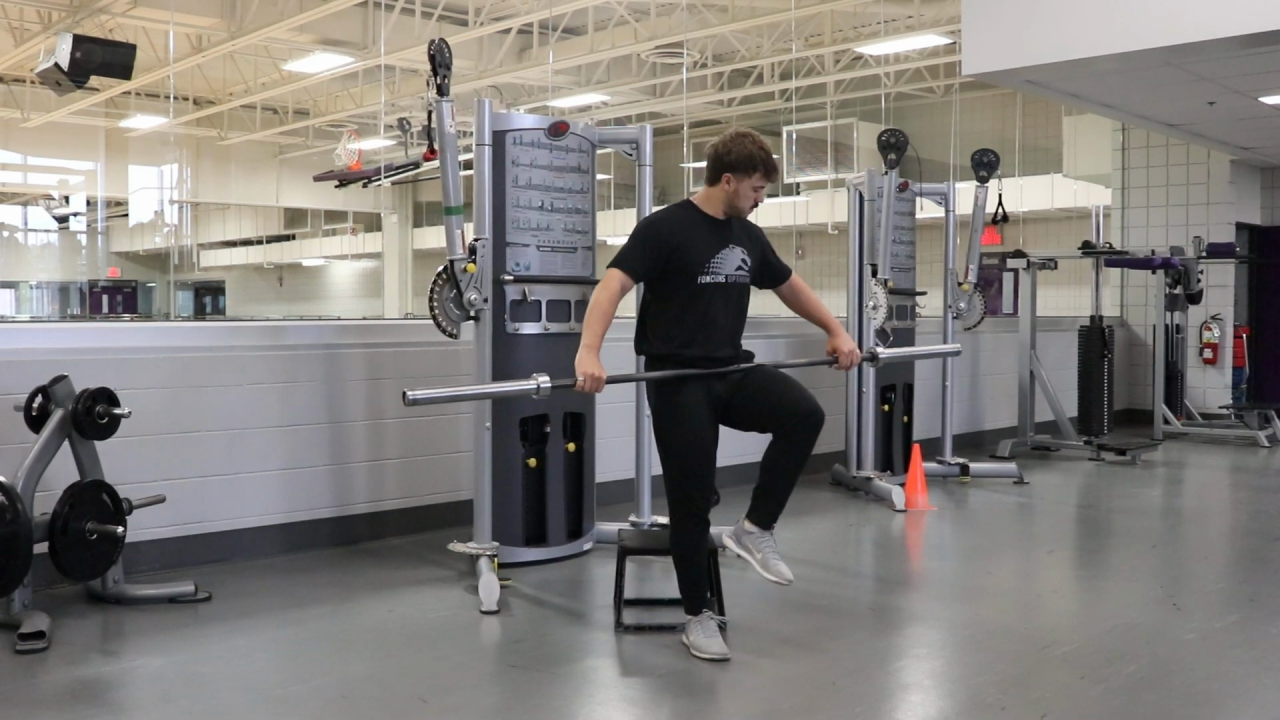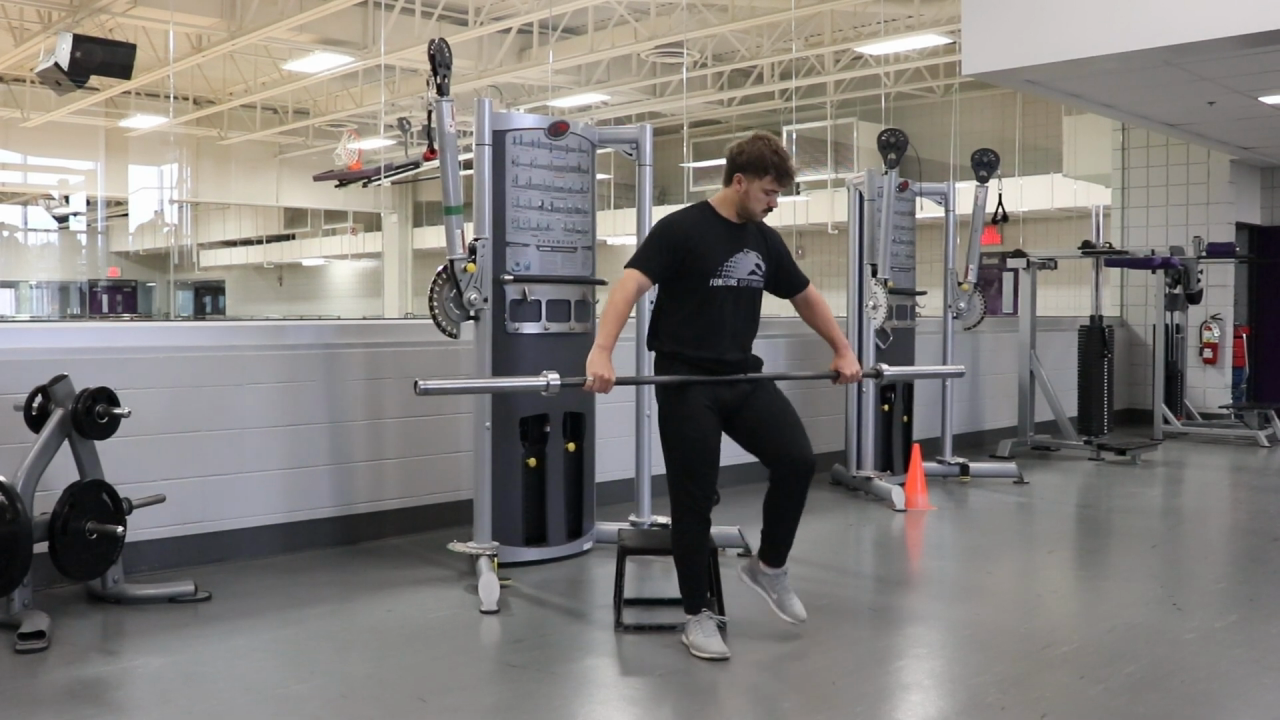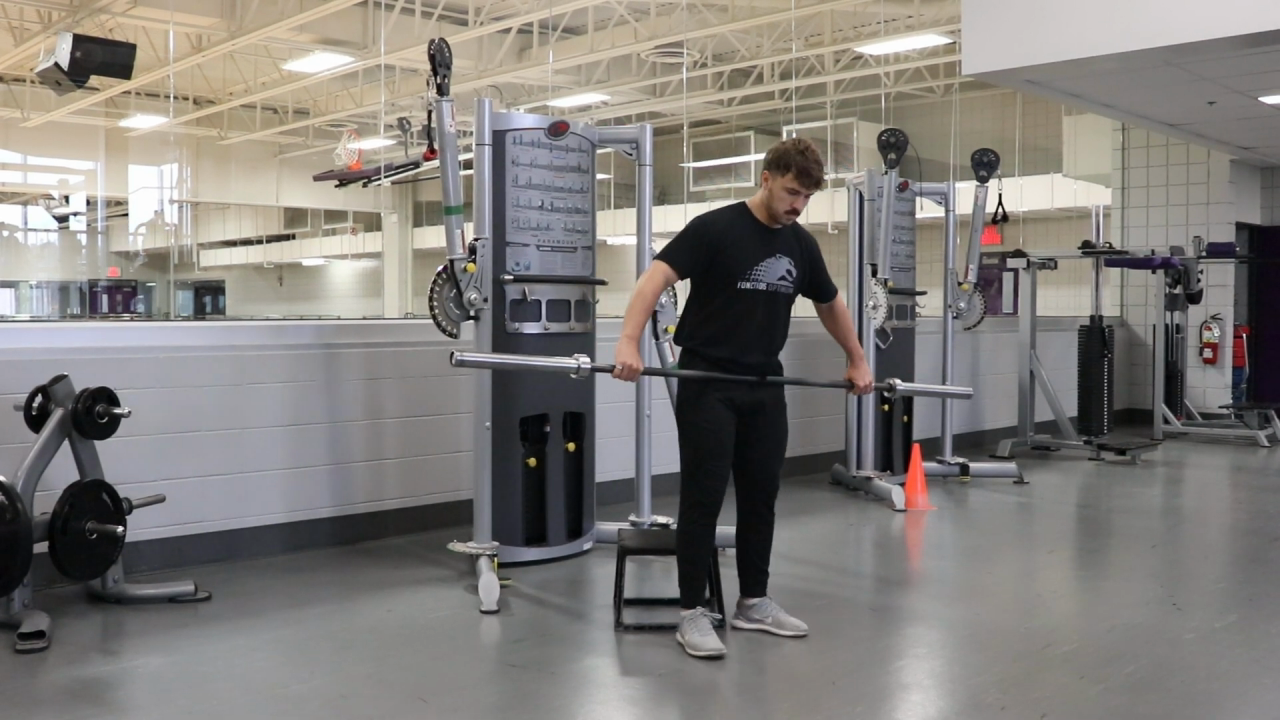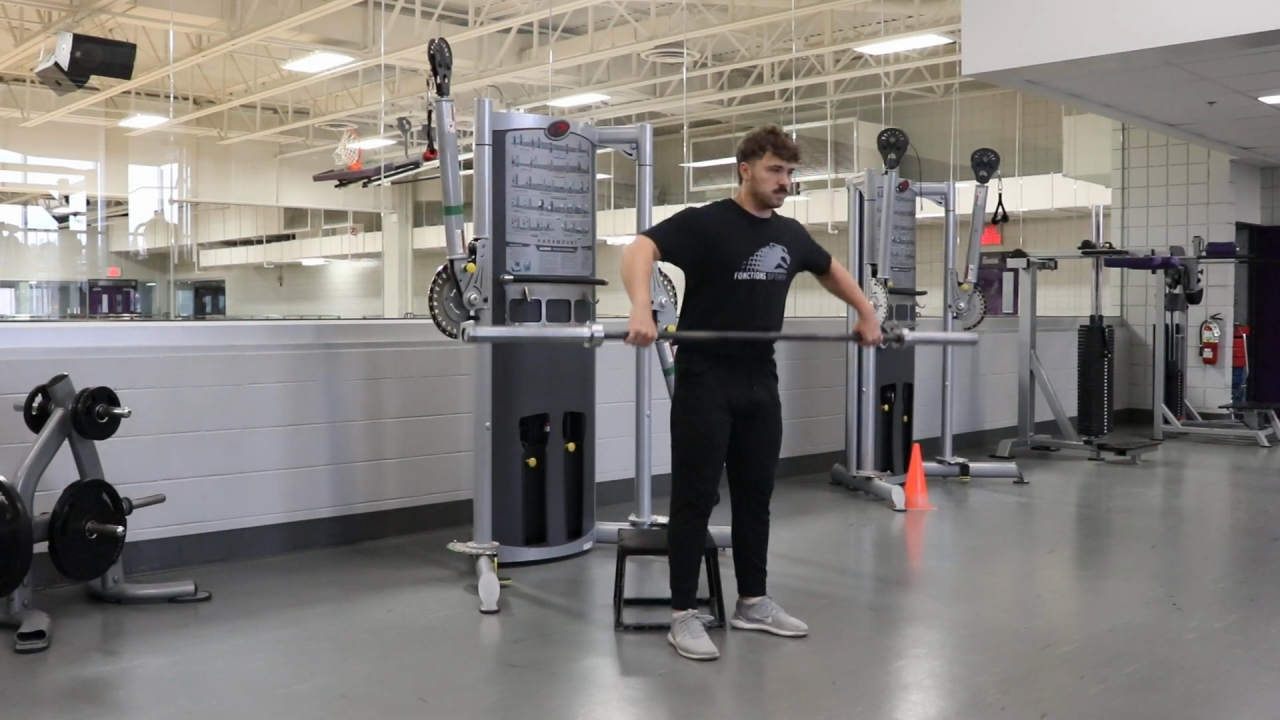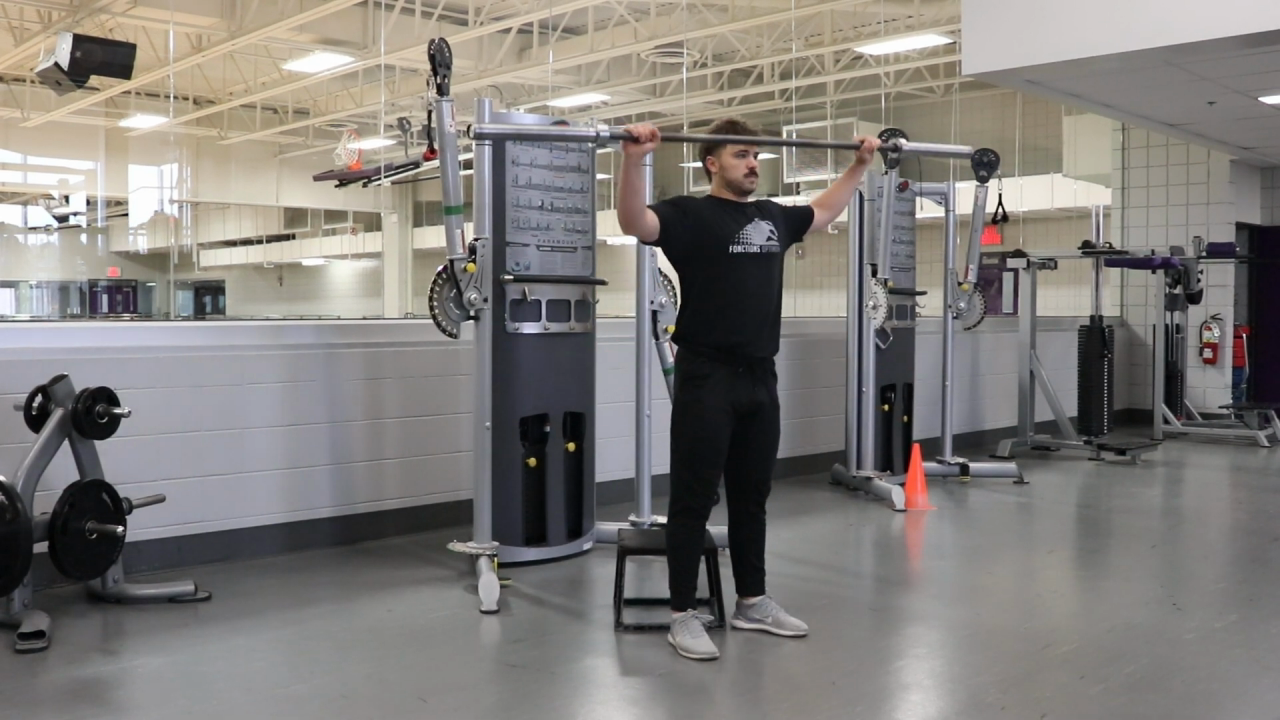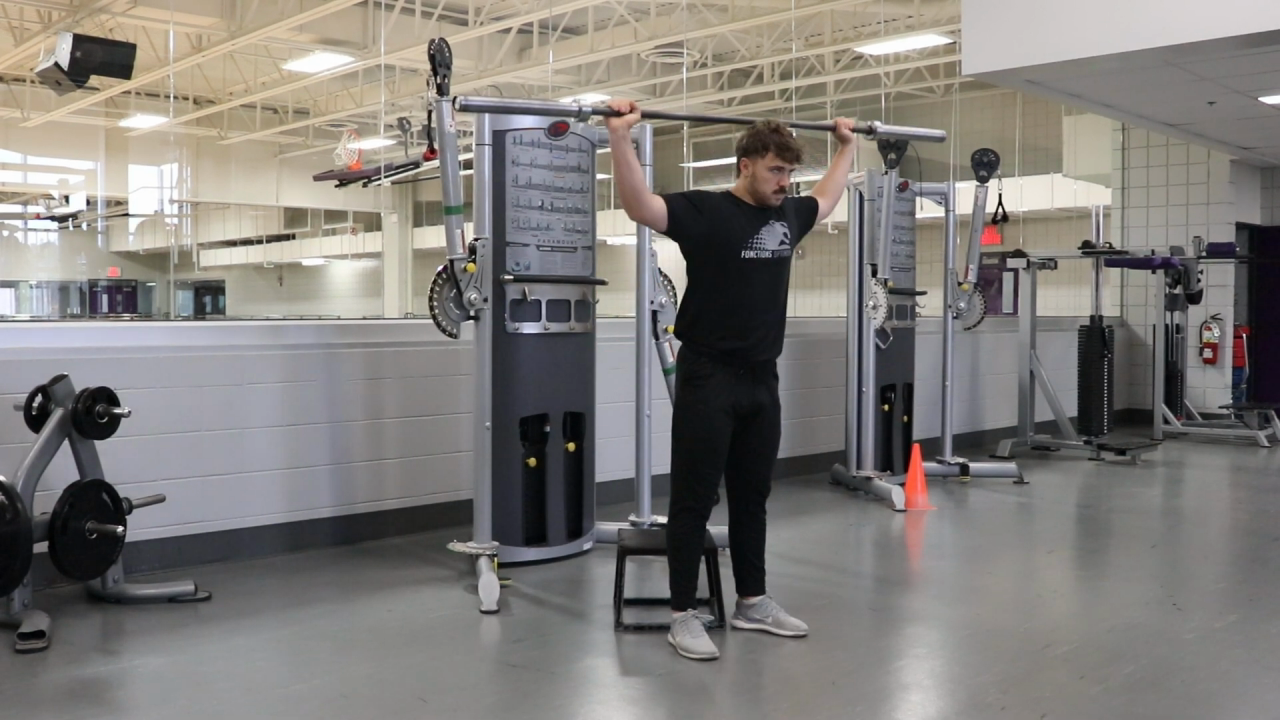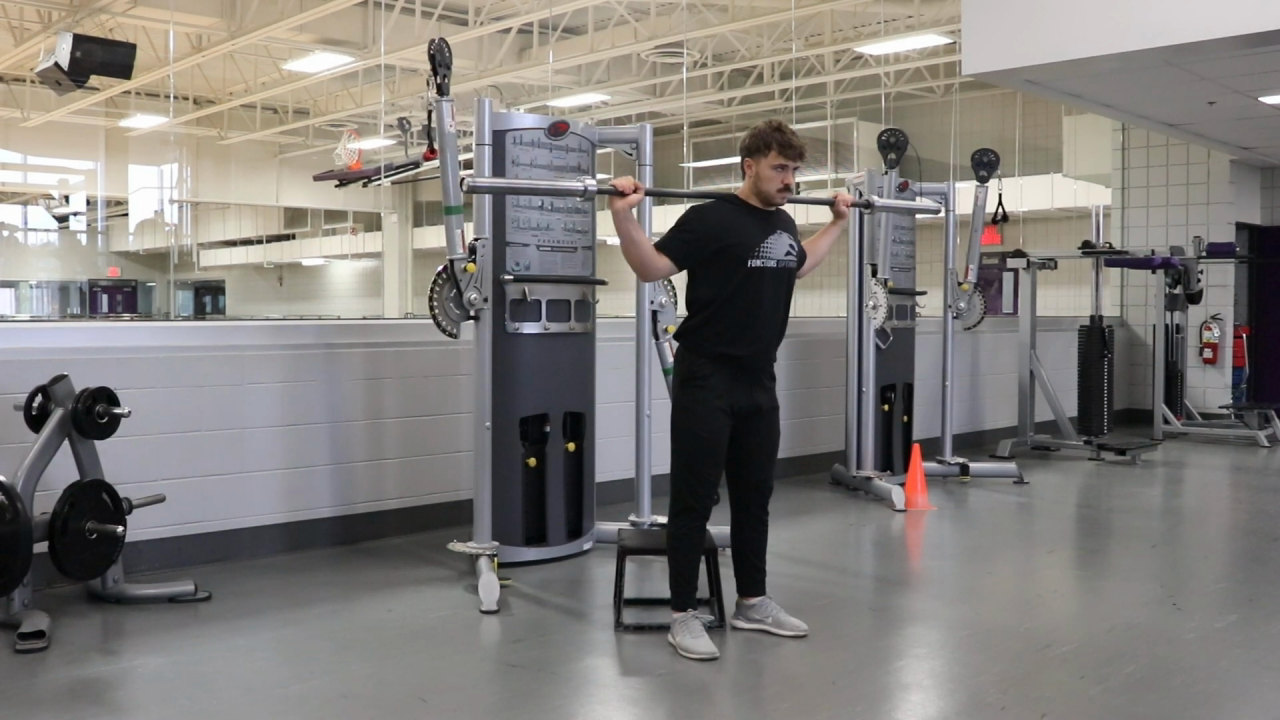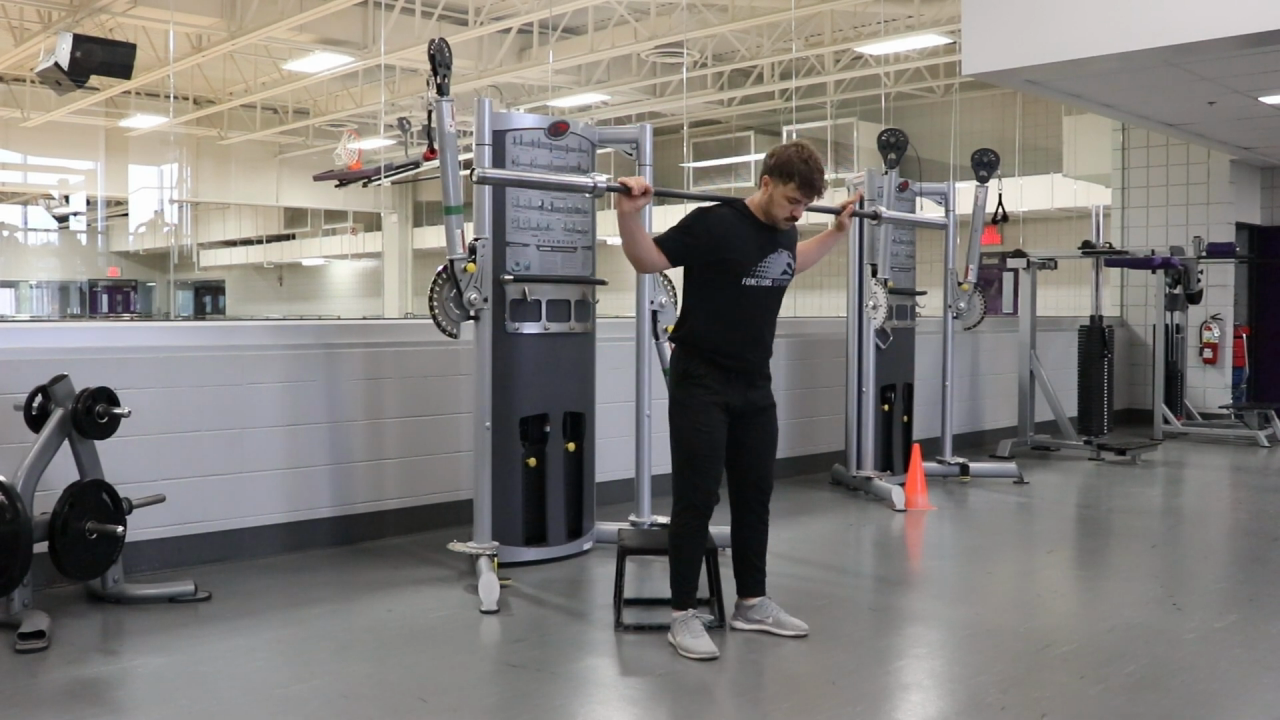
dt=0.4s
person 1, frame 1
left shoulder: (748, 235)
right shoulder: (664, 229)
left elbow: (788, 285)
right elbow: (613, 284)
left wrist: (836, 330)
right wrist: (589, 351)
left hip: (734, 371)
right hip: (678, 381)
left knee: (804, 414)
right knee: (691, 501)
left ankle: (754, 528)
right ankle: (698, 615)
person 1, frame 2
left shoulder: (766, 240)
right shoulder: (681, 229)
left elbow: (805, 296)
right elbow: (630, 285)
left wrist: (843, 350)
right wrist: (602, 351)
left hip: (745, 378)
right hip: (687, 383)
left knee: (797, 461)
right knee: (694, 500)
left ankle: (770, 566)
right ankle: (697, 614)
person 1, frame 3
left shoulder: (803, 245)
right shoulder: (715, 228)
left elbow: (830, 305)
right elbow: (656, 276)
left wrist: (857, 361)
right wrist: (629, 341)
left hip: (765, 385)
right hip: (708, 381)
left knee: (761, 495)
right knee: (703, 495)
left ankle: (753, 602)
right ankle: (692, 611)
person 1, frame 4
left shoulder: (789, 233)
right shoulder: (705, 223)
left elbow: (828, 268)
right elbow: (639, 252)
left wrist: (864, 310)
right wrist: (641, 308)
left hip: (759, 380)
right hip: (705, 379)
left knee: (755, 495)
right knee: (695, 497)
left ankle: (753, 600)
right ankle: (683, 614)
person 1, frame 5
left shoulder: (772, 216)
right shoulder: (690, 215)
left elbow: (825, 210)
right elbow: (631, 222)
left wrist: (859, 165)
right wrist: (632, 157)
left hip: (759, 378)
right hip: (706, 378)
left knee: (752, 497)
right knee: (693, 499)
left ankle: (752, 600)
right ankle: (683, 615)
person 1, frame 6
left shoulder: (785, 215)
right shoulder: (706, 210)
left elbow: (824, 202)
right elbow: (641, 206)
left wrist: (844, 148)
right wrist: (621, 139)
left hip: (761, 381)
right hip: (708, 379)
left knee: (752, 496)
right knee: (694, 500)
left ankle: (752, 601)
right ankle: (683, 616)
person 1, frame 7
left shoulder: (783, 223)
right shoulder: (711, 219)
left elbow: (799, 265)
right elbow: (649, 268)
left wrist: (837, 222)
right wrist: (623, 214)
left hip: (758, 382)
right hip: (707, 381)
left knee: (755, 496)
right knee: (694, 501)
left ankle: (752, 601)
right ankle: (683, 615)
person 1, frame 8
left shoulder: (783, 233)
right shoulder: (714, 223)
right elbow: (647, 259)
left wrist: (838, 229)
right wrist: (629, 211)
left hip: (753, 384)
right hip: (701, 383)
left knee: (755, 495)
right knee: (697, 497)
left ankle: (752, 601)
right ankle: (683, 614)
